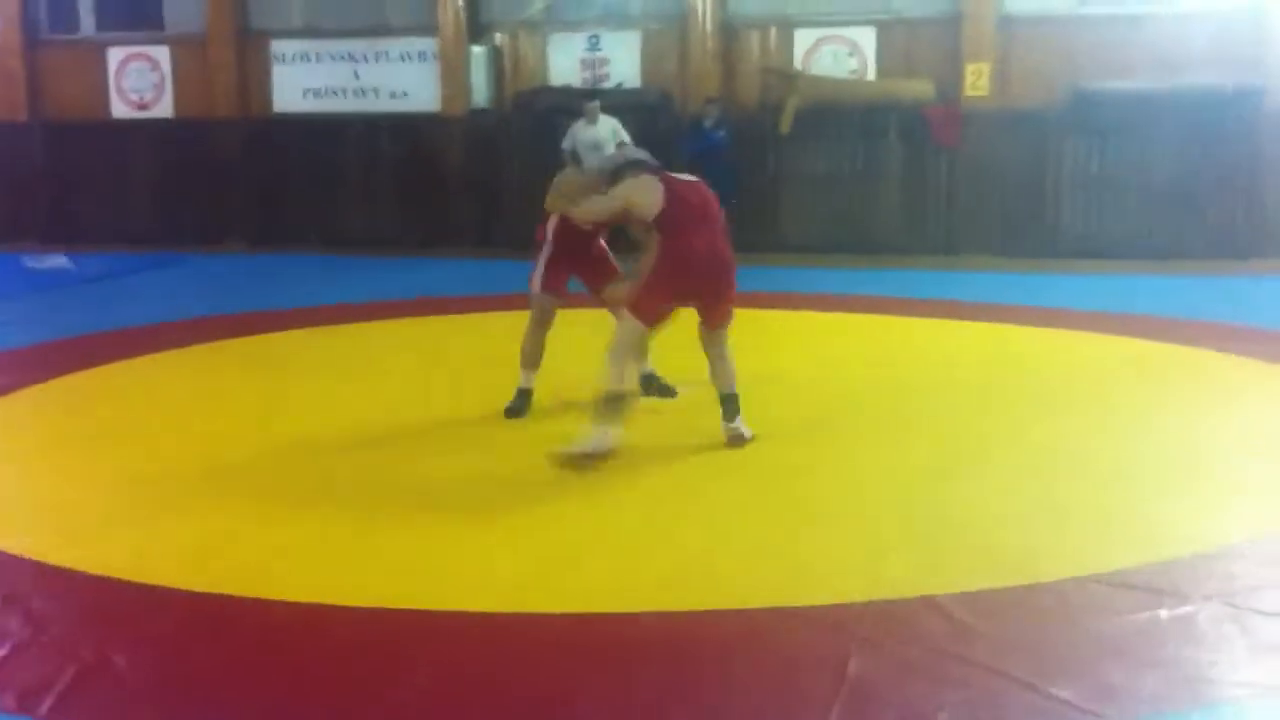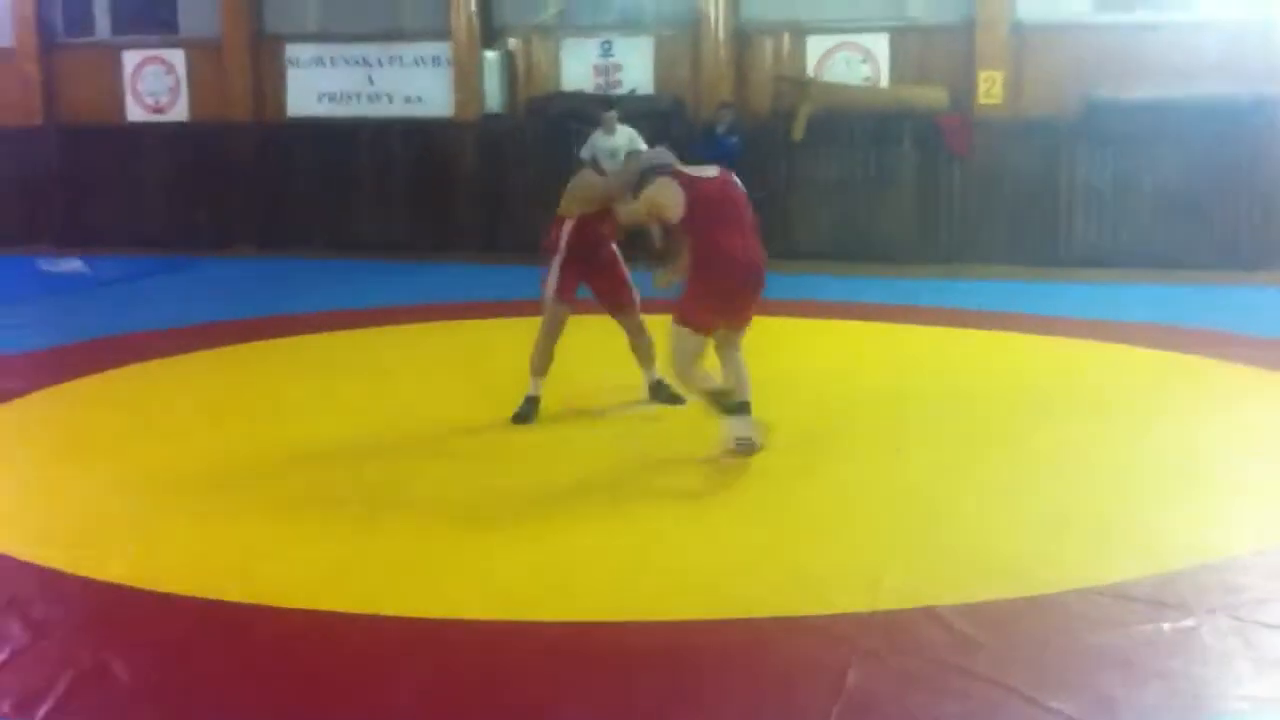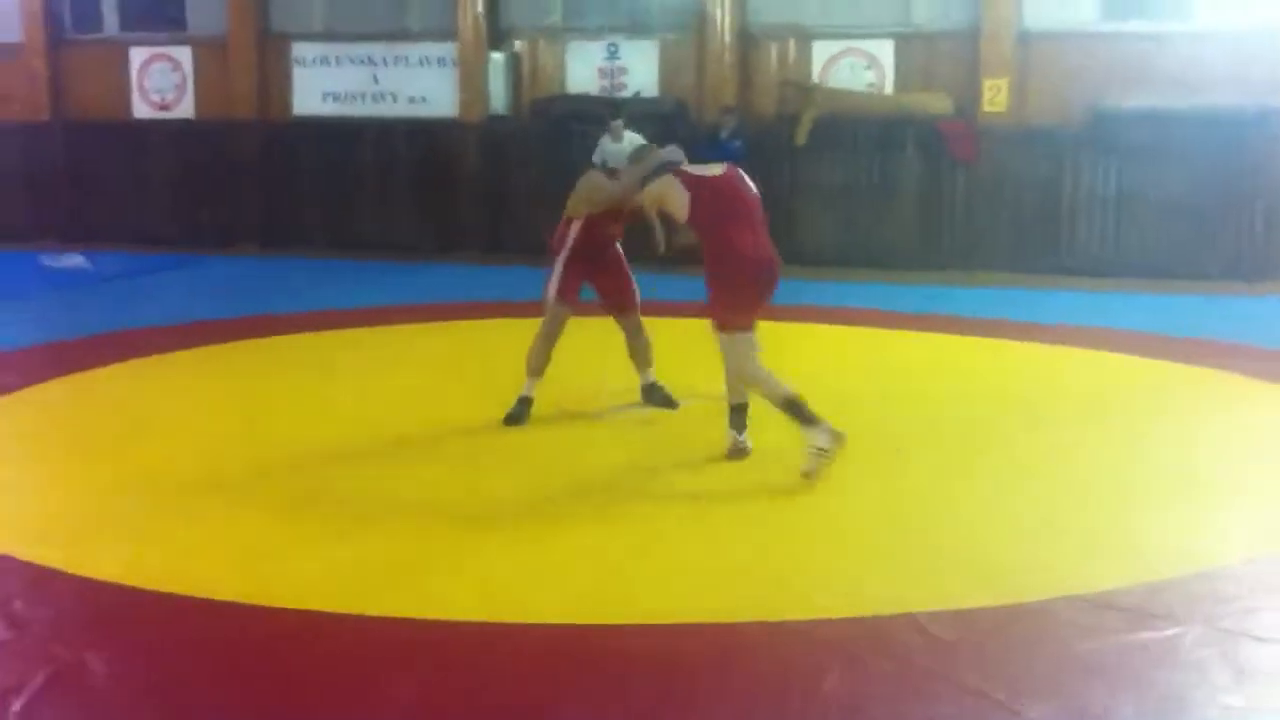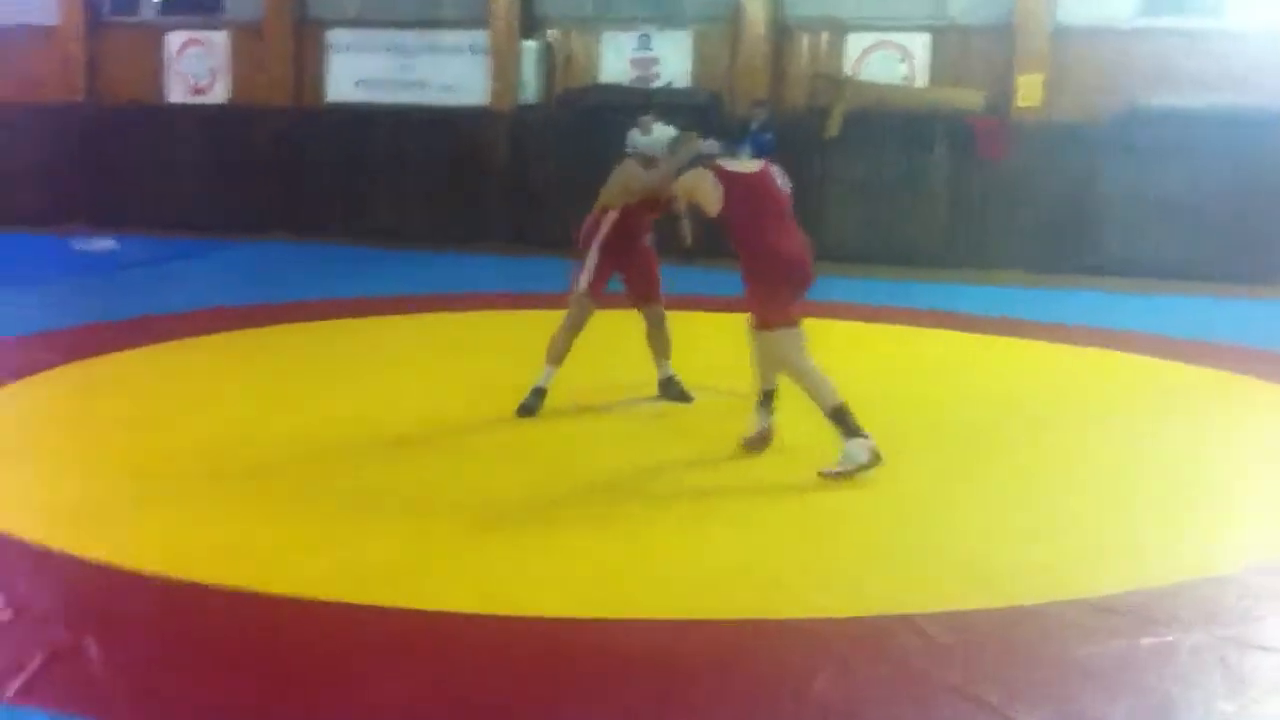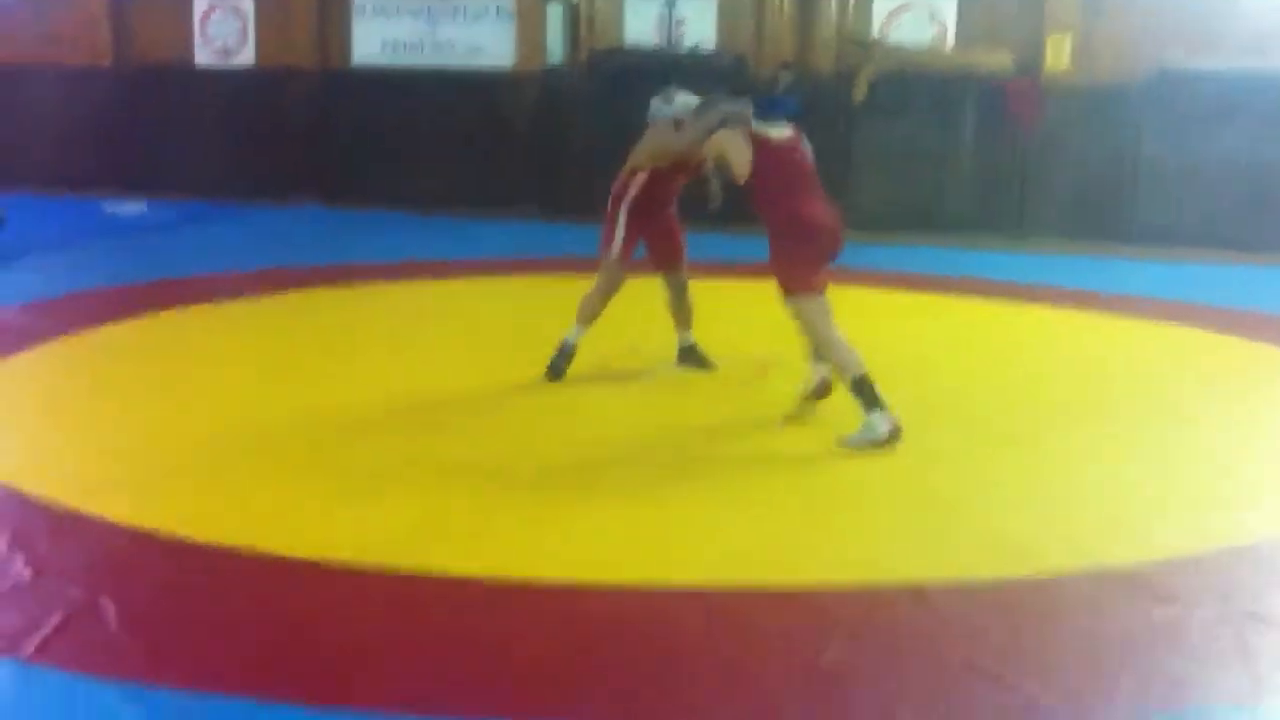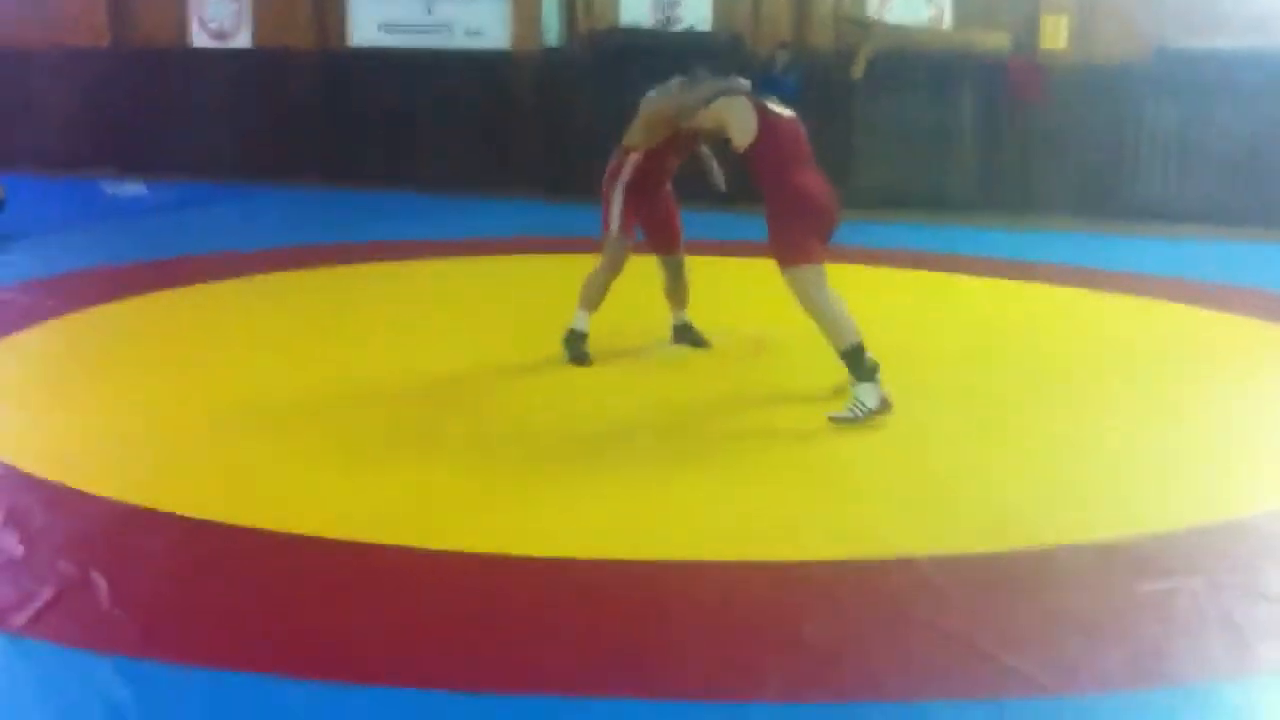
dt=0.1s
person 1, frame 1
left shoulder: (636, 187)
right shoulder: (699, 188)
left elbow: (579, 214)
right wrist: (635, 285)
left hip: (677, 269)
right hip: (717, 269)
left knee: (620, 351)
right knee: (716, 344)
left ankle: (603, 434)
right ankle: (734, 423)
person 1, frame 2
left shoulder: (662, 187)
right shoulder: (727, 177)
left elbow: (624, 215)
right wrist: (680, 270)
left hip: (715, 271)
right hip: (751, 268)
left knee: (683, 367)
right knee: (729, 346)
left ankle: (737, 425)
right ankle: (743, 430)
person 1, frame 3
left shoulder: (664, 185)
right shoulder: (734, 173)
left elbow: (641, 204)
left hip: (732, 271)
right hip: (762, 263)
left knee: (745, 369)
left ankle: (819, 433)
right ankle: (738, 436)
person 1, frame 4
left shoulder: (697, 179)
right shoulder: (766, 168)
left elbow: (677, 200)
left hip: (768, 268)
right hip: (797, 257)
left knee: (797, 365)
right knee: (762, 332)
left ankle: (859, 444)
right ankle: (762, 423)
person 1, frame 5
left shoulder: (729, 138)
right shoulder: (793, 136)
left elbow: (698, 154)
left hip: (793, 233)
right hip: (824, 225)
left knee: (822, 332)
right knee: (801, 299)
left ankle: (879, 418)
right ankle: (820, 373)
person 1, frame 6
left shoulder: (731, 106)
right shoulder: (785, 112)
left elbow: (691, 121)
left hip: (791, 209)
right hip: (820, 198)
left knee: (819, 301)
right knee: (818, 293)
left ankle: (869, 389)
right ankle: (863, 363)
person 2, frame 1
right shoulder: (571, 179)
left hip: (591, 247)
right hip: (557, 248)
right knee: (540, 315)
left ankle: (647, 376)
right ankle: (525, 390)
person 2, frame 2
right shoulder: (587, 182)
right elbow: (609, 192)
left hip: (602, 253)
right hip: (568, 253)
left knee: (633, 320)
right knee: (552, 323)
left ankle: (656, 384)
right ankle: (533, 397)
person 2, frame 3
left shoulder: (631, 191)
right shoulder: (596, 183)
right elbow: (616, 193)
left hip: (606, 252)
right hip: (572, 253)
left knee: (633, 321)
right knee: (552, 324)
left ankle: (650, 387)
right ankle: (525, 398)
person 2, frame 4
left shoulder: (666, 178)
right shoulder: (631, 173)
right elbow: (653, 185)
right wrist: (684, 156)
left hip: (635, 244)
right hip: (603, 242)
left knee: (656, 314)
right knee: (577, 315)
left ankle: (667, 379)
right ankle: (540, 388)
person 2, frame 5
left shoulder: (694, 145)
right shoulder: (663, 135)
right elbow: (681, 148)
left hip: (661, 208)
right hip: (629, 206)
left knee: (679, 280)
right knee: (611, 280)
left ankle: (686, 346)
right ankle: (568, 346)
person 2, frame 6
right shoulder: (657, 108)
left elbow: (700, 147)
right elbow: (677, 105)
left wrist: (713, 167)
left hip: (656, 188)
right hip: (626, 186)
left knee: (674, 260)
right knee: (614, 260)
left ankle: (681, 325)
right ankle: (576, 333)
